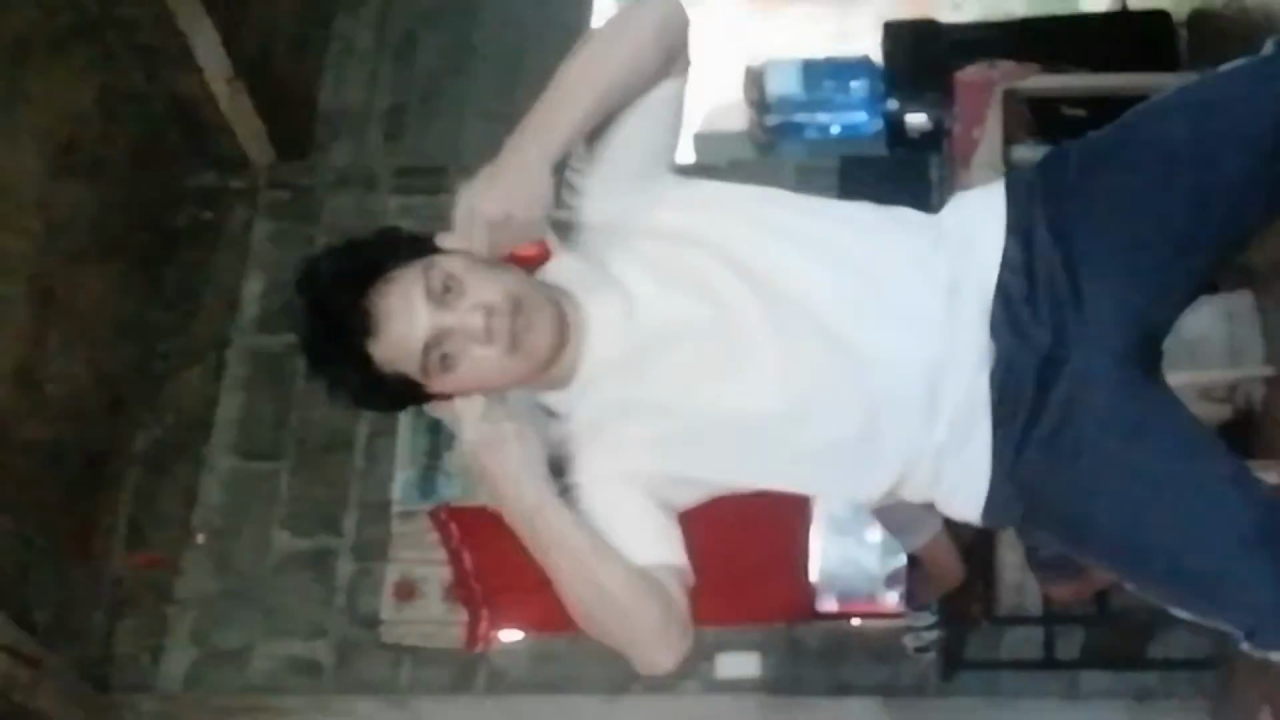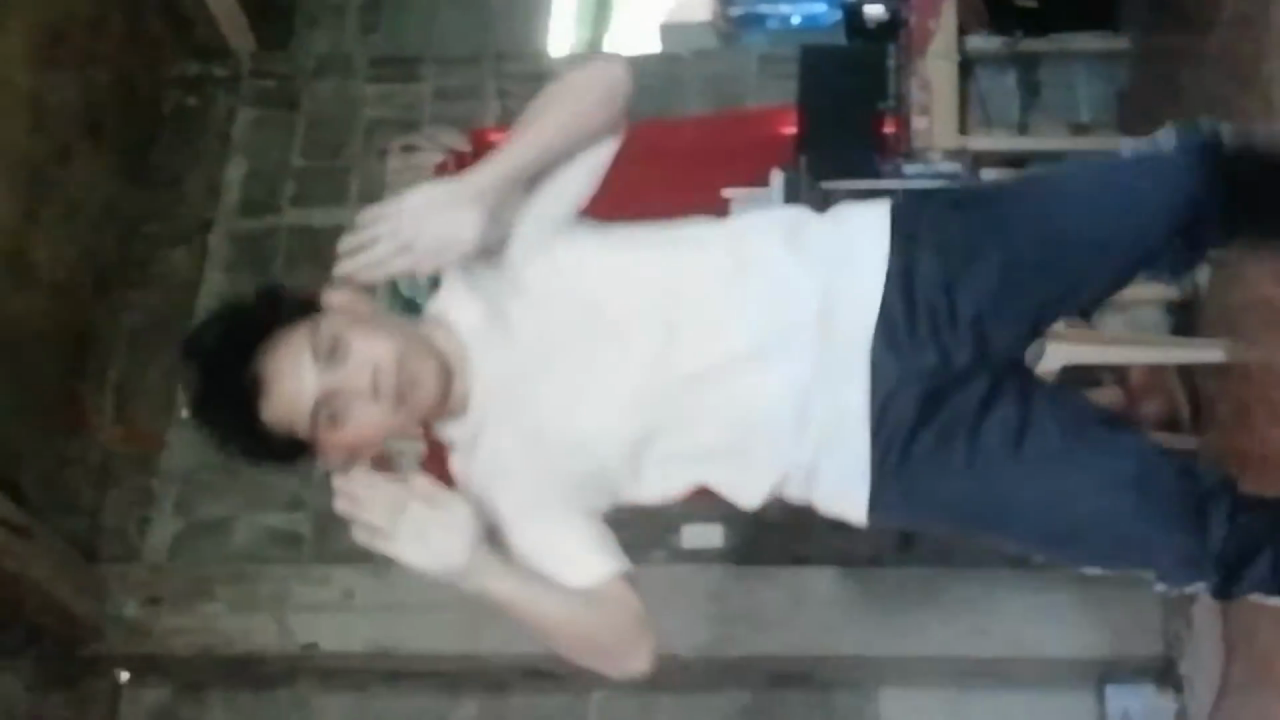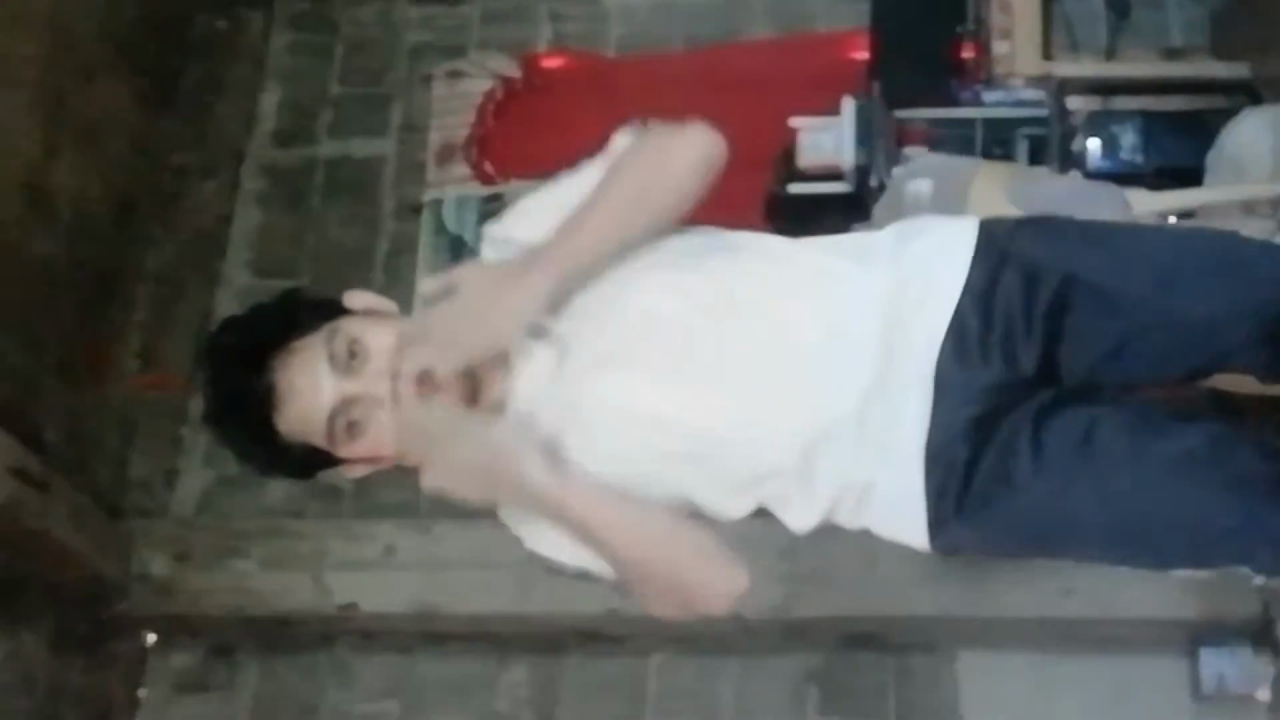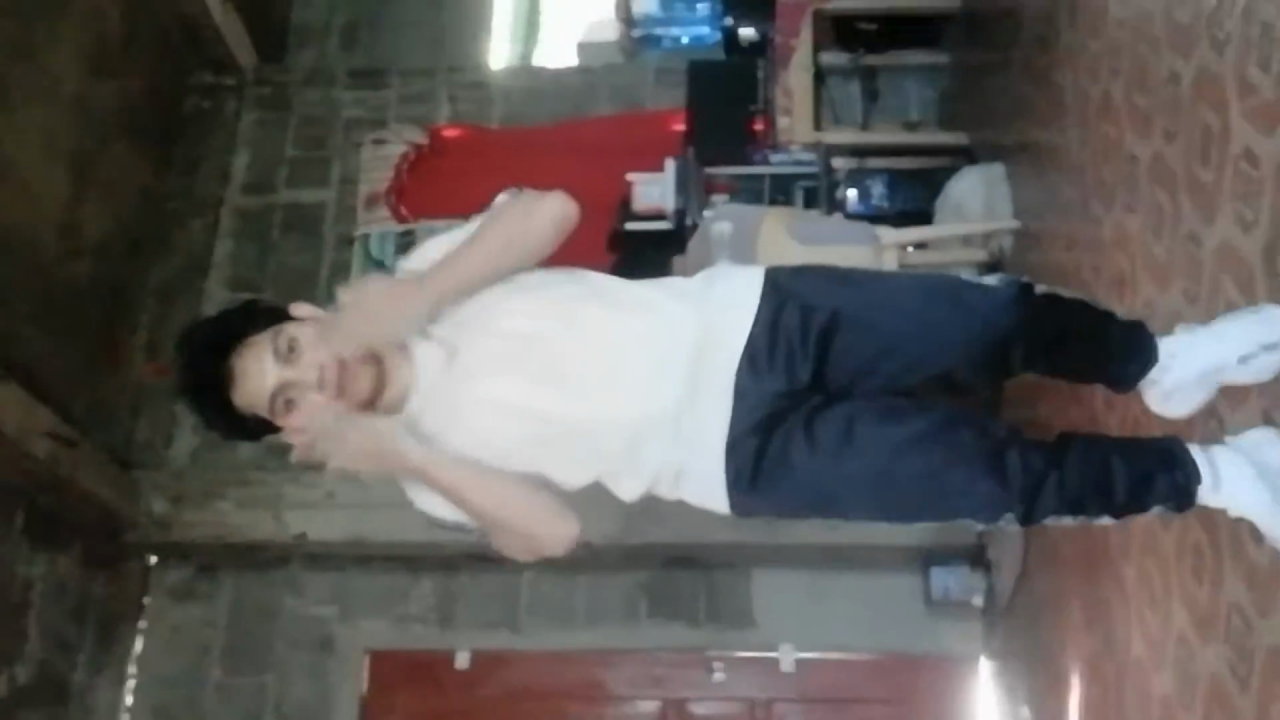
dt=0.3s
person 1, frame 1
left shoulder: (606, 217)
right shoulder: (609, 448)
right elbow: (659, 638)
left wrist: (522, 157)
right wrist: (521, 495)
right hip: (1006, 435)
person 1, frame 2
left shoulder: (489, 259)
right shoulder: (500, 471)
left elbow: (607, 81)
right elbow: (626, 640)
left wrist: (483, 190)
right wrist: (473, 567)
left hip: (883, 267)
right hip: (884, 445)
left knee: (1188, 187)
person 1, frame 3
left shoulder: (518, 245)
right shoulder: (543, 501)
left elbow: (692, 148)
right elbow: (713, 579)
left wrist: (529, 286)
right wrist: (537, 481)
left hip: (945, 282)
right hip: (950, 468)
person 1, frame 4
left shoulder: (426, 267)
right shoulder: (433, 463)
left elbow: (549, 208)
right elbow: (551, 528)
left wrist: (407, 299)
right wrist: (403, 456)
left hip: (743, 318)
right hip: (743, 455)
left knee: (1000, 317)
right knee: (994, 478)
left ankle: (1159, 360)
